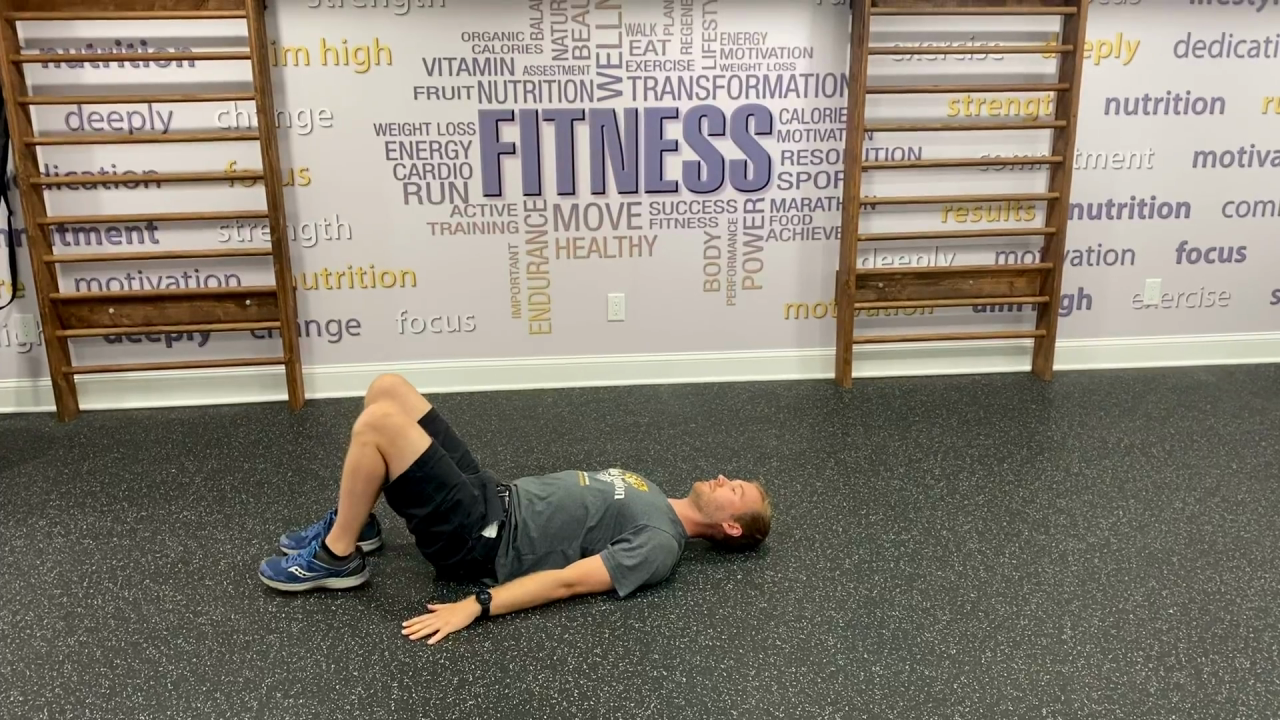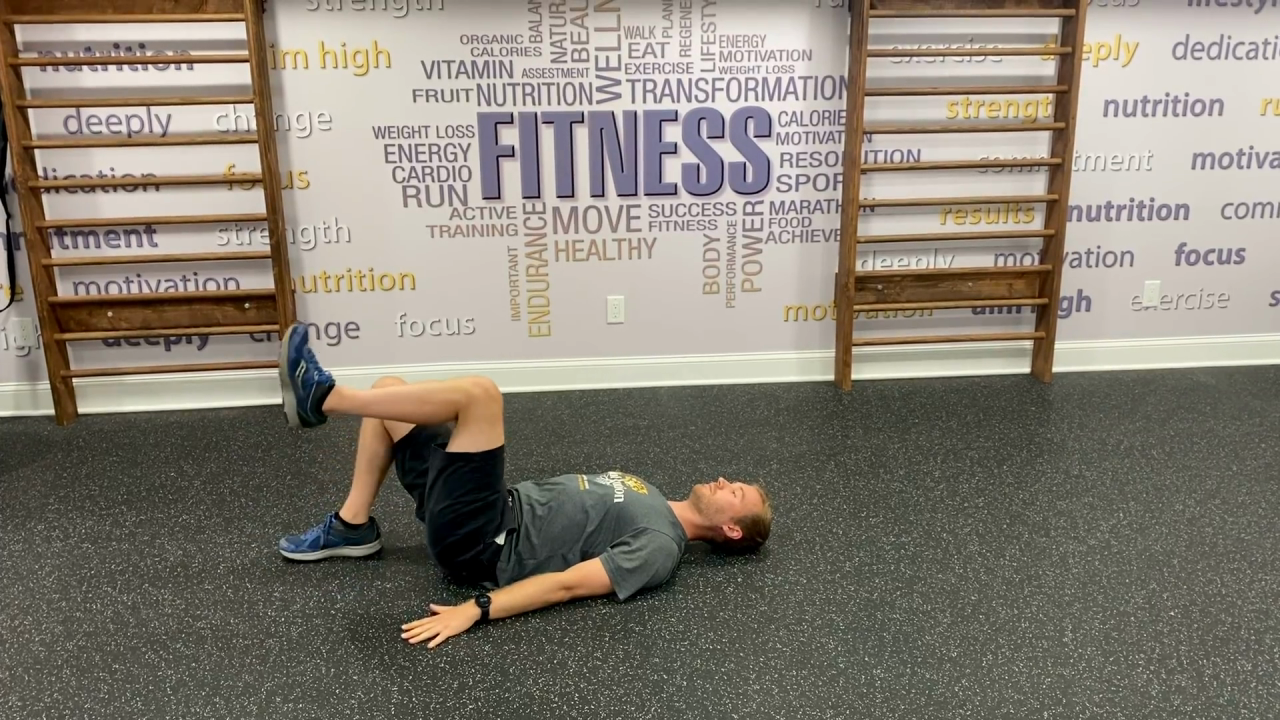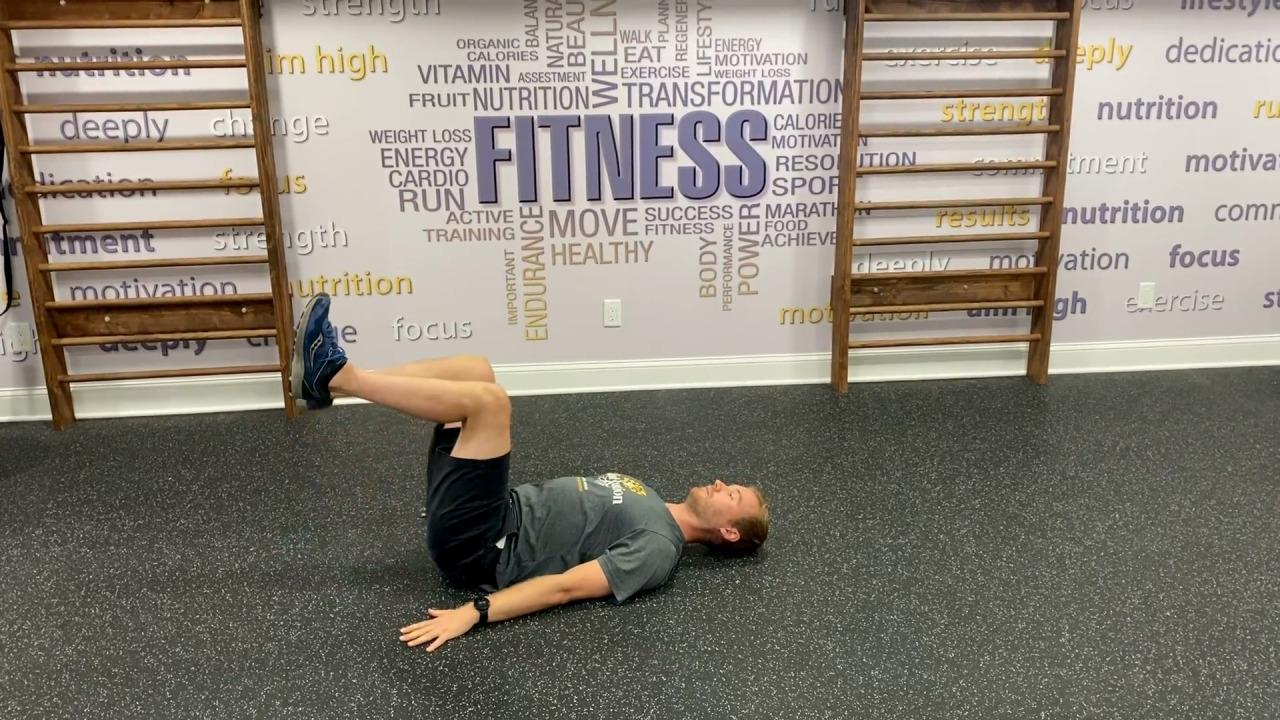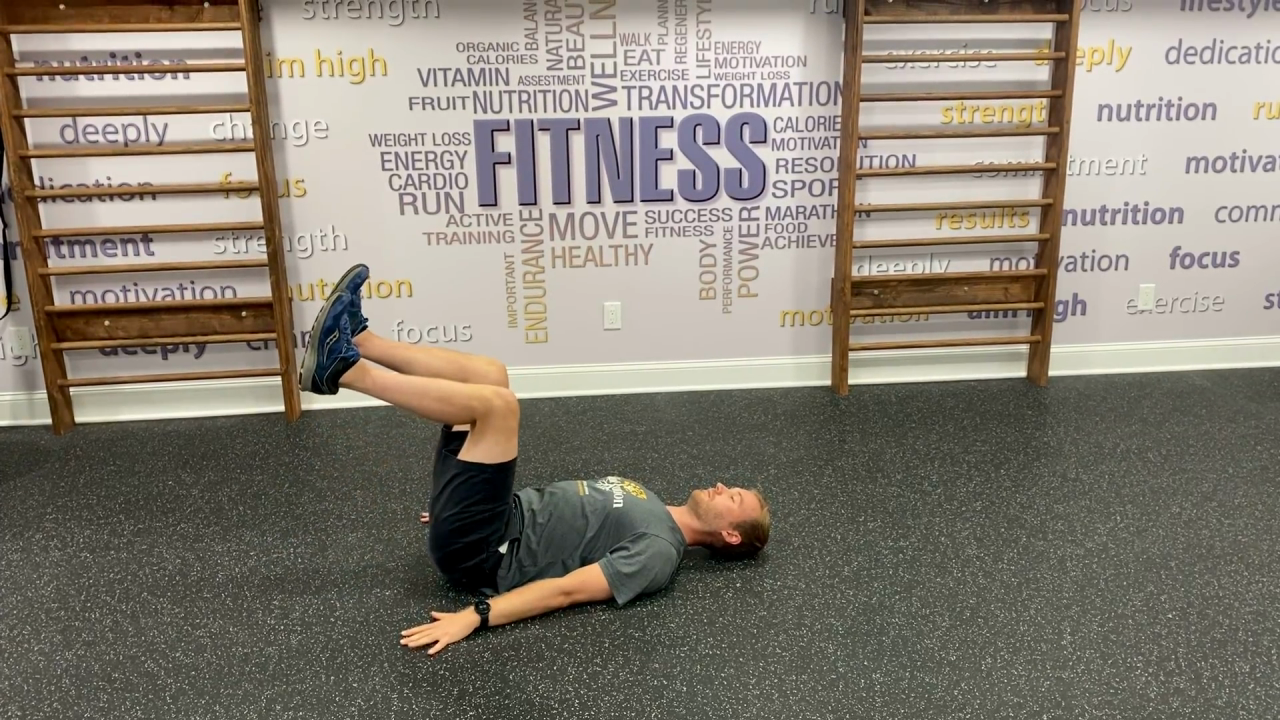
dt=1s
person 1, frame 1
left shoulder: (658, 543)
right shoulder: (648, 495)
left elbow: (568, 580)
left wrist: (475, 605)
left hip: (478, 540)
right hip: (492, 498)
left knee: (378, 424)
right knee: (388, 389)
left ankle: (337, 556)
right ankle: (355, 523)
person 1, frame 2
left shoulder: (659, 546)
right shoulder: (647, 499)
left elbow: (568, 584)
left wrist: (475, 609)
left hip: (478, 545)
right hip: (504, 508)
left knee: (480, 393)
right knee: (389, 389)
left ankle: (322, 398)
right ankle: (352, 527)
person 1, frame 3
left shoulder: (657, 548)
right shoulder: (643, 502)
left elbow: (567, 587)
left wrist: (474, 613)
right wrist: (458, 501)
left hip: (476, 549)
right hip: (504, 513)
left knee: (489, 400)
right knee: (473, 370)
left ankle: (334, 375)
right ankle: (330, 383)
person 1, frame 4
left shoulder: (657, 552)
right shoulder: (643, 503)
left elbow: (567, 590)
left wrist: (474, 617)
right wrist: (458, 507)
left hip: (477, 552)
right hip: (504, 516)
left knee: (498, 404)
right knee: (489, 375)
left ankle: (343, 370)
right ankle: (356, 340)
